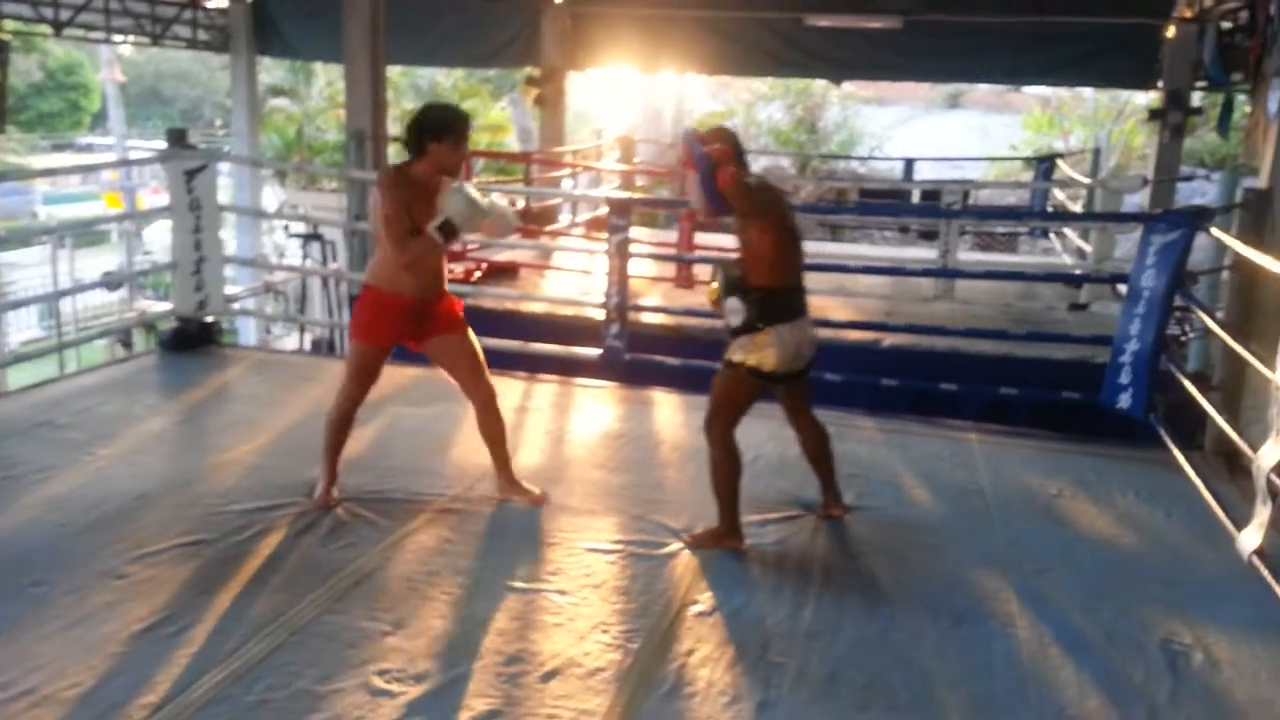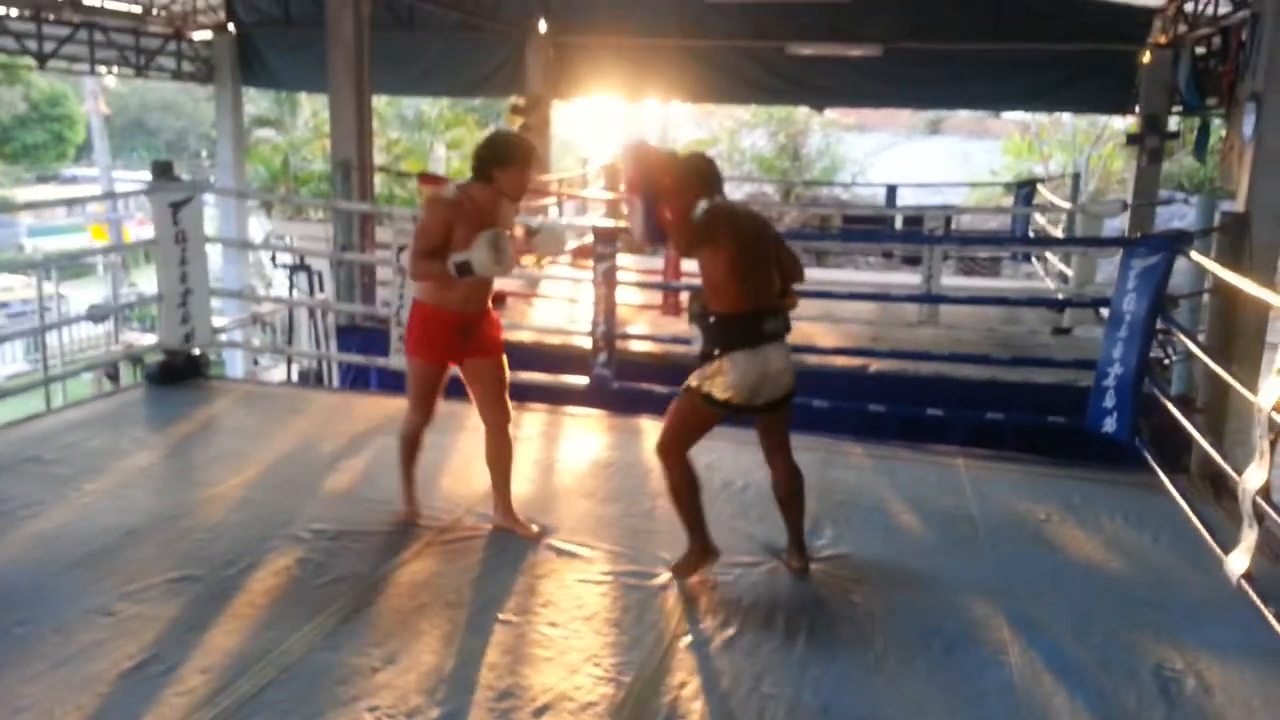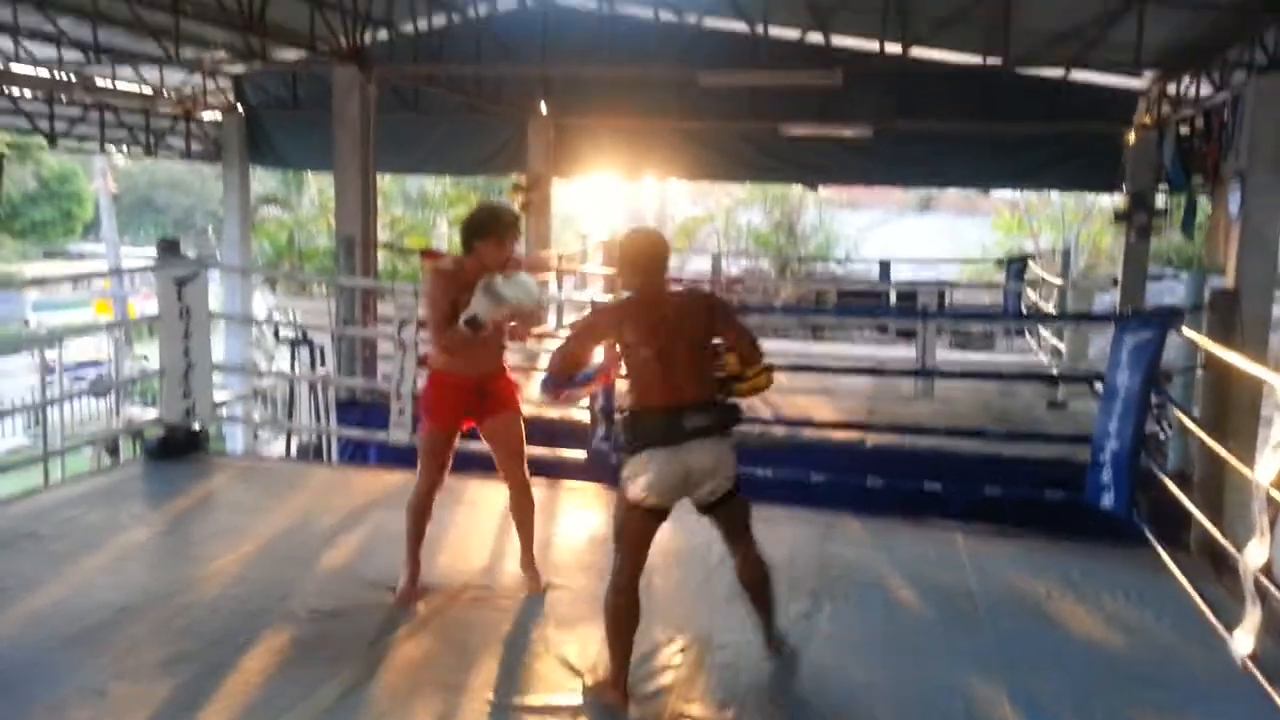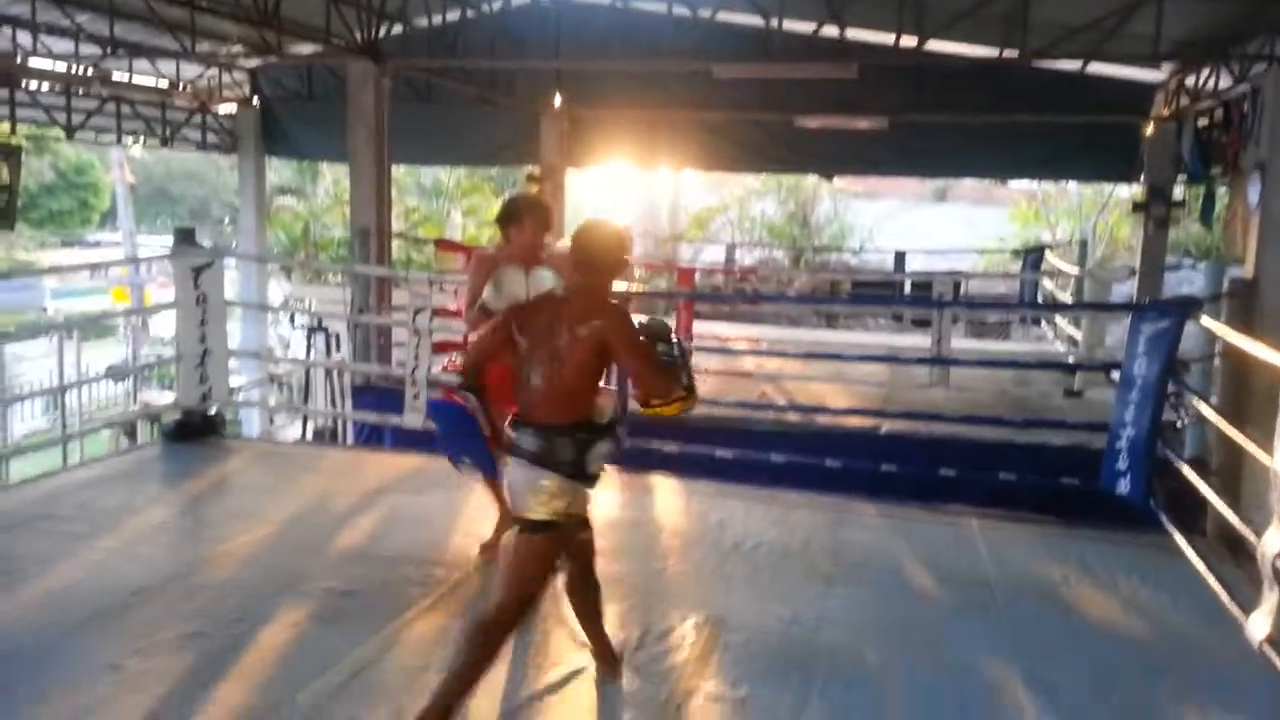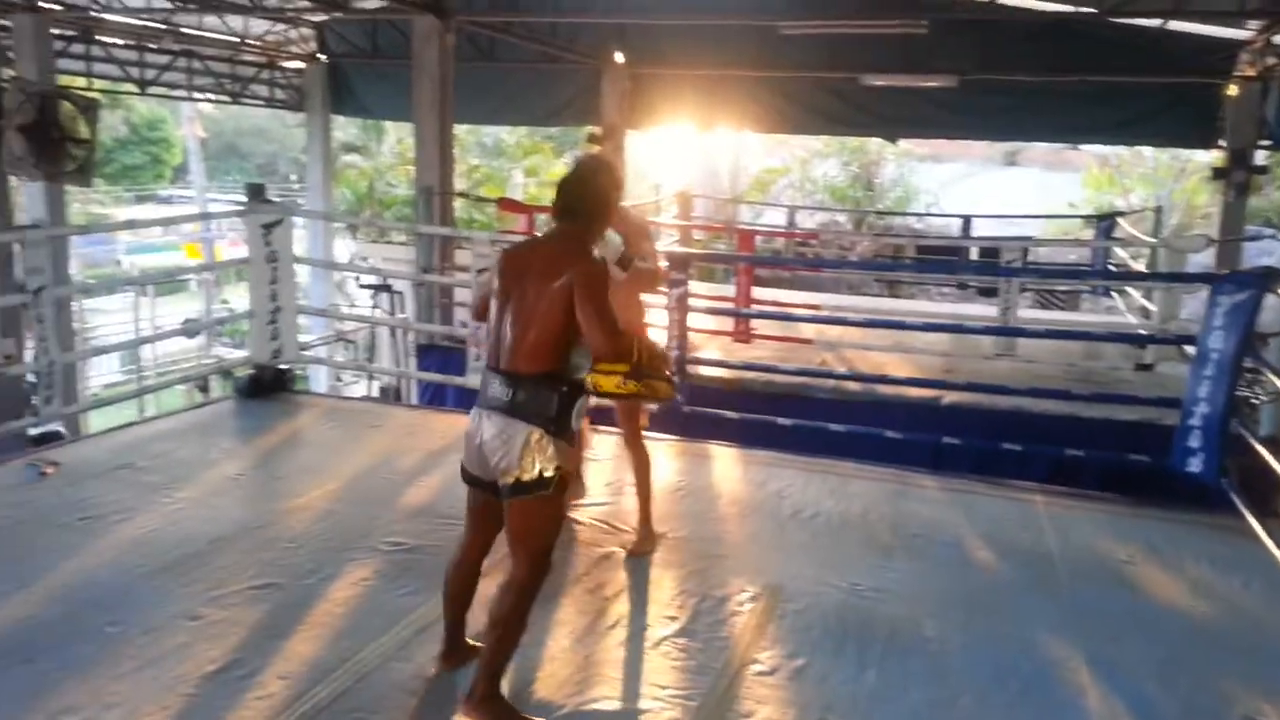
dt=0.4s
person 1, frame 1
left shoulder: (757, 195)
right shoulder: (763, 195)
left elbow: (736, 194)
left wrist: (719, 161)
right wrist: (732, 278)
left hip: (764, 333)
right hip: (792, 325)
left knee: (718, 427)
right knee: (801, 414)
left ankle: (727, 530)
right ankle: (832, 498)
person 1, frame 2
left shoulder: (712, 212)
right shoulder: (756, 221)
left elbow: (687, 242)
right elbow: (793, 273)
left wrist: (664, 196)
left hip: (732, 359)
right hip: (774, 354)
left knee: (671, 449)
right knee: (779, 455)
left ankle: (700, 546)
right ankle: (797, 550)
person 1, frame 3
left shoulder: (617, 312)
right shoulder: (703, 303)
left elbow: (562, 367)
right elbow: (751, 355)
left hip: (654, 454)
right hip: (711, 446)
left knee: (626, 572)
right knee: (742, 545)
left ankle: (616, 683)
right ankle: (771, 637)
person 1, frame 4
left shoulder: (527, 312)
right shoulder: (609, 318)
left elbow: (473, 363)
right elbow: (657, 388)
left wrist: (483, 416)
right wrist: (659, 349)
left hip: (522, 460)
right hip: (558, 473)
left knee: (579, 560)
right knee: (513, 602)
left ankle: (604, 654)
person 1, frame 5
left shoulder: (513, 257)
right shoulder: (584, 265)
left elbow: (483, 310)
right elbow: (605, 344)
right wrist: (646, 353)
left hip: (487, 414)
right hip: (533, 427)
left knee: (477, 539)
right knee: (530, 568)
left ankle: (453, 646)
person 2, frame 1
left shoulder: (445, 184)
right shoulder: (392, 186)
left elbow: (448, 234)
right elbow: (403, 257)
left wrist: (487, 216)
right wrist: (447, 226)
left hip: (434, 305)
right hip: (384, 304)
left knee: (483, 393)
right knee: (351, 397)
left ankle: (506, 479)
right ankle: (328, 478)
person 2, frame 2
left shoulder: (505, 204)
right shoulder: (445, 205)
right elbow: (416, 268)
right wrist: (464, 266)
left hip: (478, 322)
right hip: (433, 320)
left knee: (499, 419)
right knee: (419, 416)
left ankle: (504, 510)
right ankle: (407, 491)
person 2, frame 3
left shoulder: (510, 271)
right shoulder: (444, 276)
left elbow: (523, 330)
right elbow: (442, 343)
left wrist: (522, 314)
left hip: (494, 384)
right hip: (448, 385)
left knee: (517, 477)
right knee: (429, 482)
left ankle: (528, 560)
right ankle: (411, 569)
person 2, frame 4
left shoulder: (558, 264)
right shoulder: (486, 262)
right elbow: (470, 319)
right wrist: (491, 306)
right hip: (494, 366)
right ankle: (505, 513)
person 2, frame 5
left shoulder: (633, 228)
left elbow: (653, 278)
left wrist: (621, 262)
left hip: (626, 334)
left knee: (631, 432)
left ankle: (646, 526)
right ankle: (575, 481)
